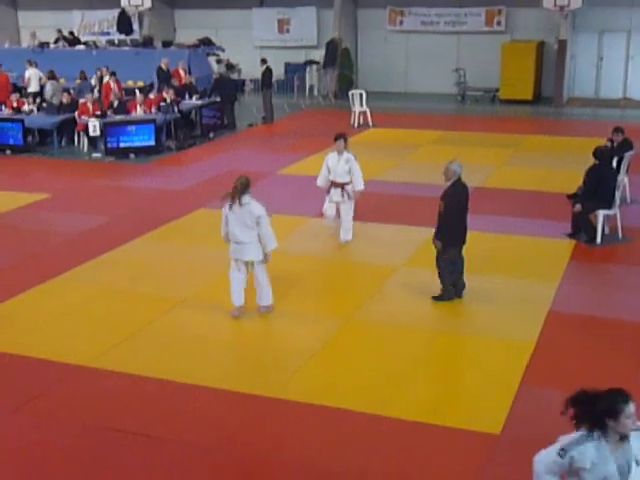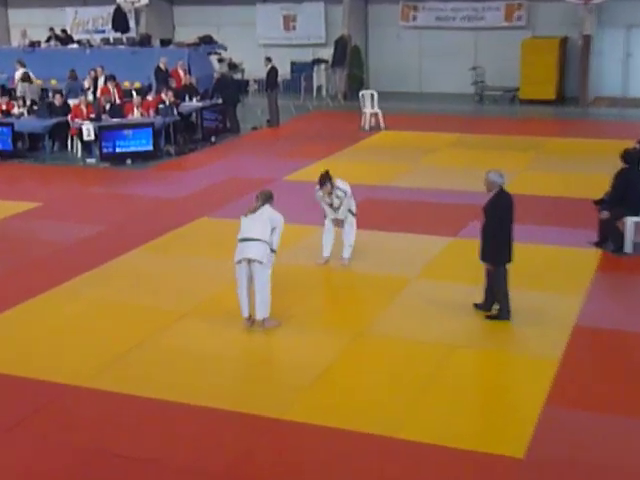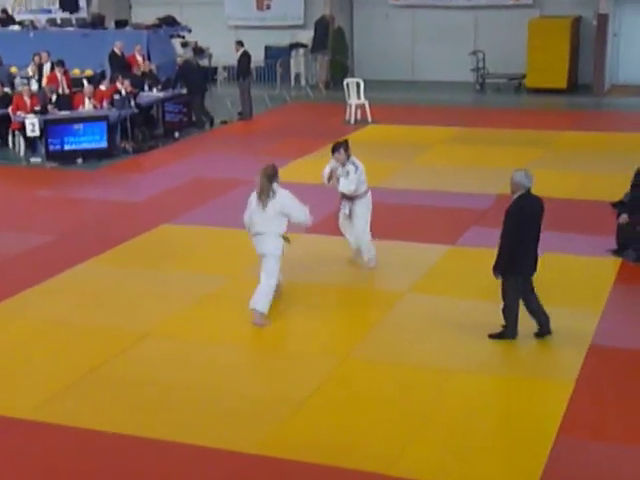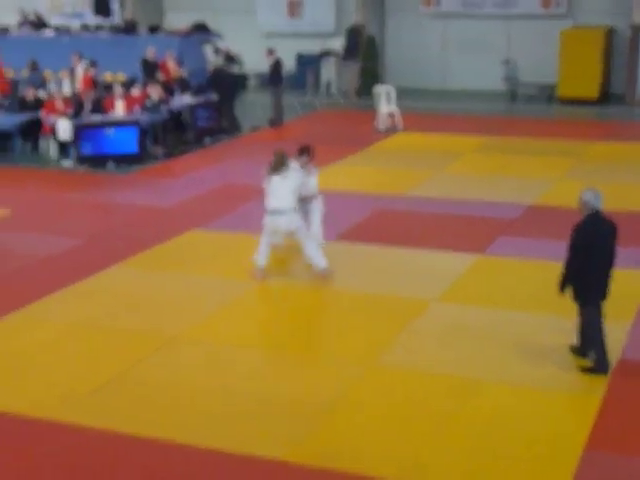
dt=1s
person 1, frame 1
left shoulder: (455, 191)
right shoulder: (460, 187)
left elbow: (448, 216)
left wrist: (439, 237)
left hip: (451, 234)
right hip: (457, 232)
left knee: (442, 261)
right knee: (455, 260)
left ankle: (448, 293)
right ankle: (457, 289)
person 1, frame 2
left shoulder: (495, 203)
right shoulder: (506, 197)
left elbow: (491, 231)
left wrist: (488, 257)
left hip: (496, 248)
right hip: (502, 245)
left knee: (497, 278)
right knee: (493, 276)
left ankle: (504, 312)
right ankle: (488, 304)
person 1, frame 3
left shoulder: (515, 208)
right shoulder: (537, 202)
left elbow: (507, 240)
left wrist: (498, 266)
left hip: (514, 261)
right hip: (529, 258)
left knee: (510, 295)
right knee: (527, 292)
left ankle: (510, 330)
right ankle: (544, 325)
person 1, frame 4
left shoulder: (582, 228)
right shoulder: (609, 225)
left elbow: (574, 260)
right elbow: (610, 255)
left wrist: (564, 283)
left hip: (586, 283)
right hip: (600, 281)
left knee: (592, 320)
right knee: (588, 315)
left ankle: (601, 362)
right ankle: (584, 348)
person 2, frame 1
left shoulder: (228, 207)
right shoulder: (257, 207)
left elbow: (225, 229)
right elbow: (264, 231)
right wrist: (268, 250)
left hip: (237, 248)
right hip: (254, 248)
left knee: (237, 277)
right knee: (261, 277)
left ankle: (237, 307)
right ankle: (264, 305)
person 2, frame 2
left shoulder: (248, 214)
right shoulder: (277, 216)
right elbow: (274, 240)
right wrist: (270, 257)
left hip: (242, 248)
right hip: (260, 249)
left knee: (243, 285)
right knee: (262, 285)
left ankle: (247, 317)
right ankle: (264, 319)
person 2, frame 3
left shoulder: (254, 196)
right shoulder: (284, 195)
left elbow: (247, 220)
right elbow: (300, 215)
right wrist: (307, 213)
left hip: (258, 238)
right hip: (273, 240)
left knee: (268, 271)
right knee: (268, 277)
left ankle: (274, 287)
right ankle: (258, 312)
person 2, frame 4
left shoulder: (269, 176)
right shoulder: (295, 175)
right elbow: (299, 191)
left hip: (272, 216)
right hip: (290, 215)
left knee: (266, 240)
right knee: (307, 241)
left ankle: (260, 269)
right ankle: (322, 267)
